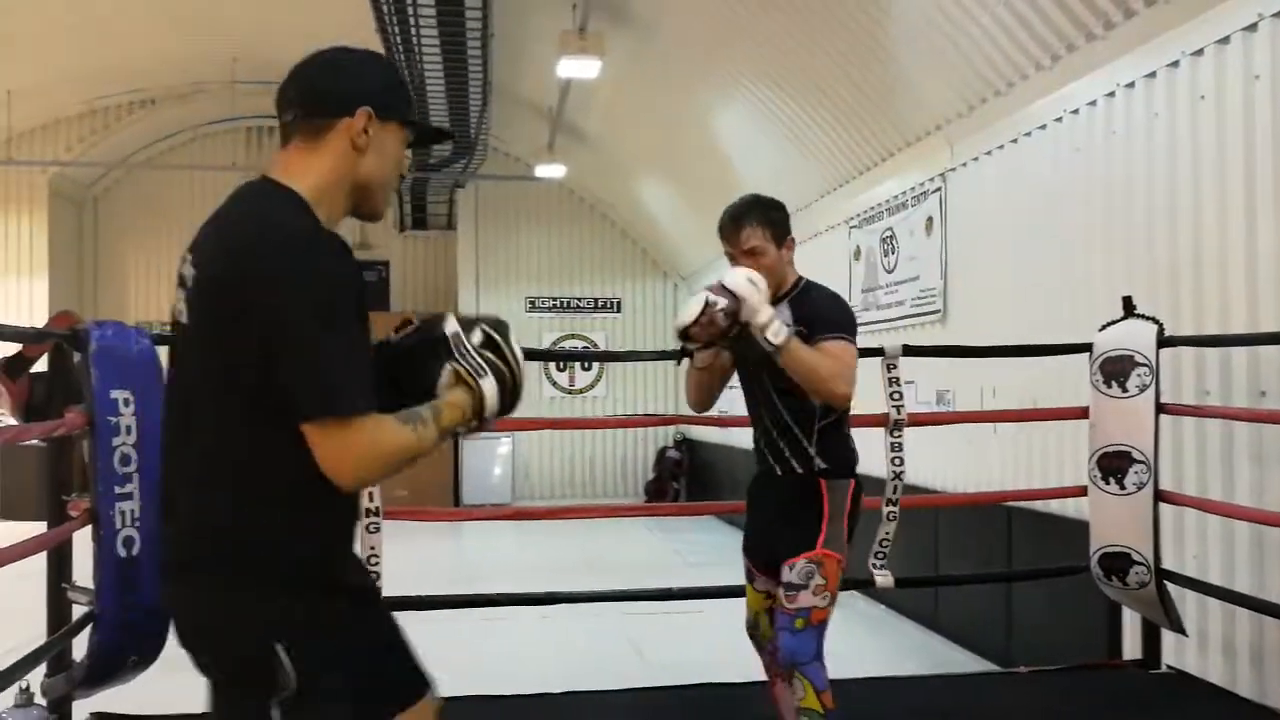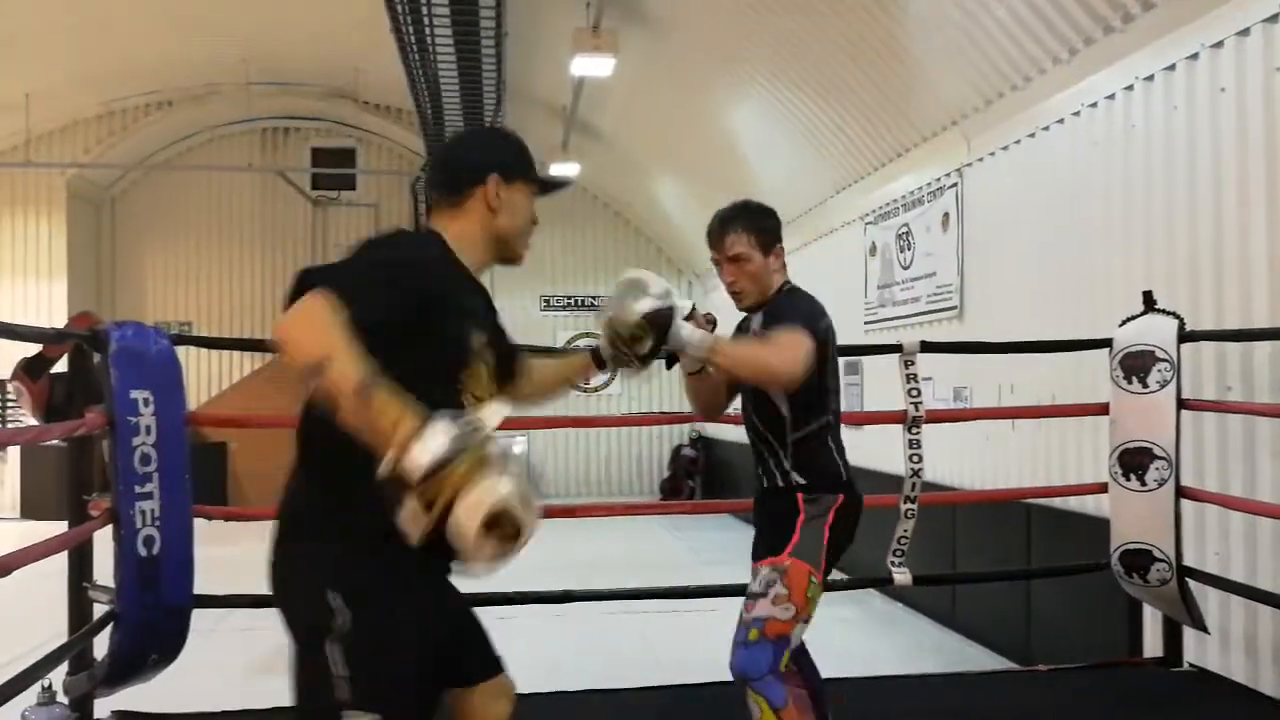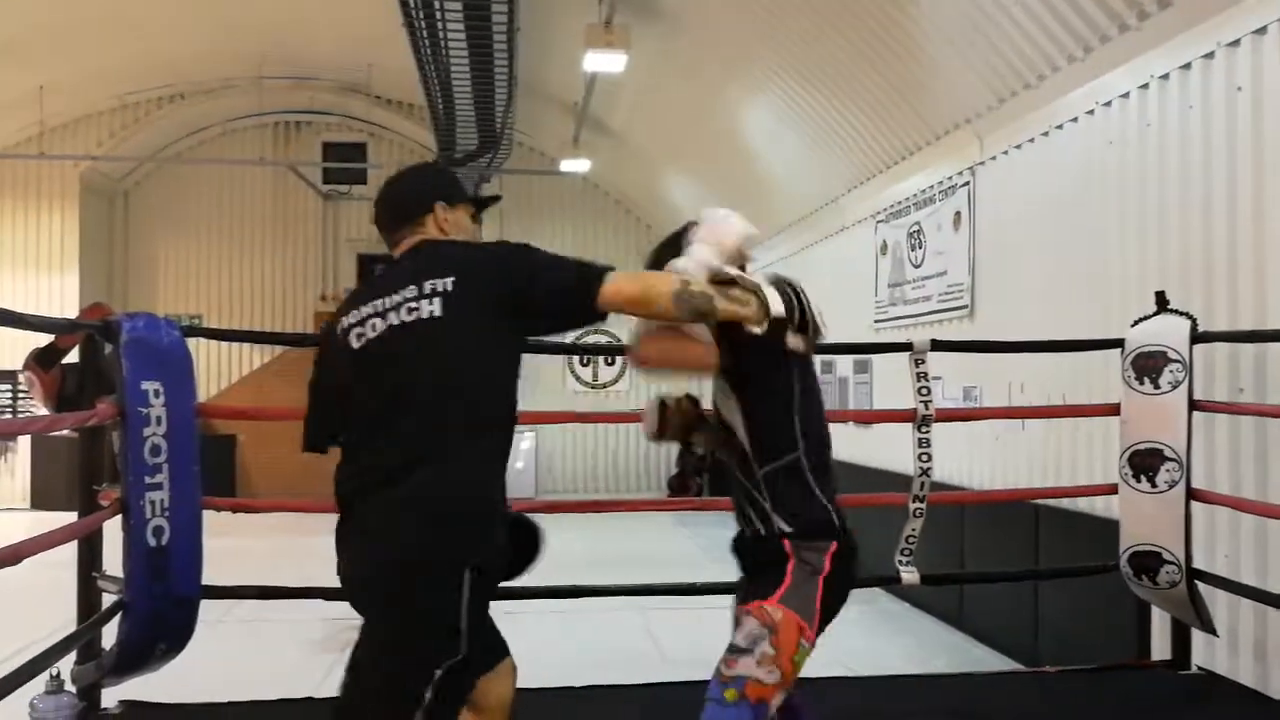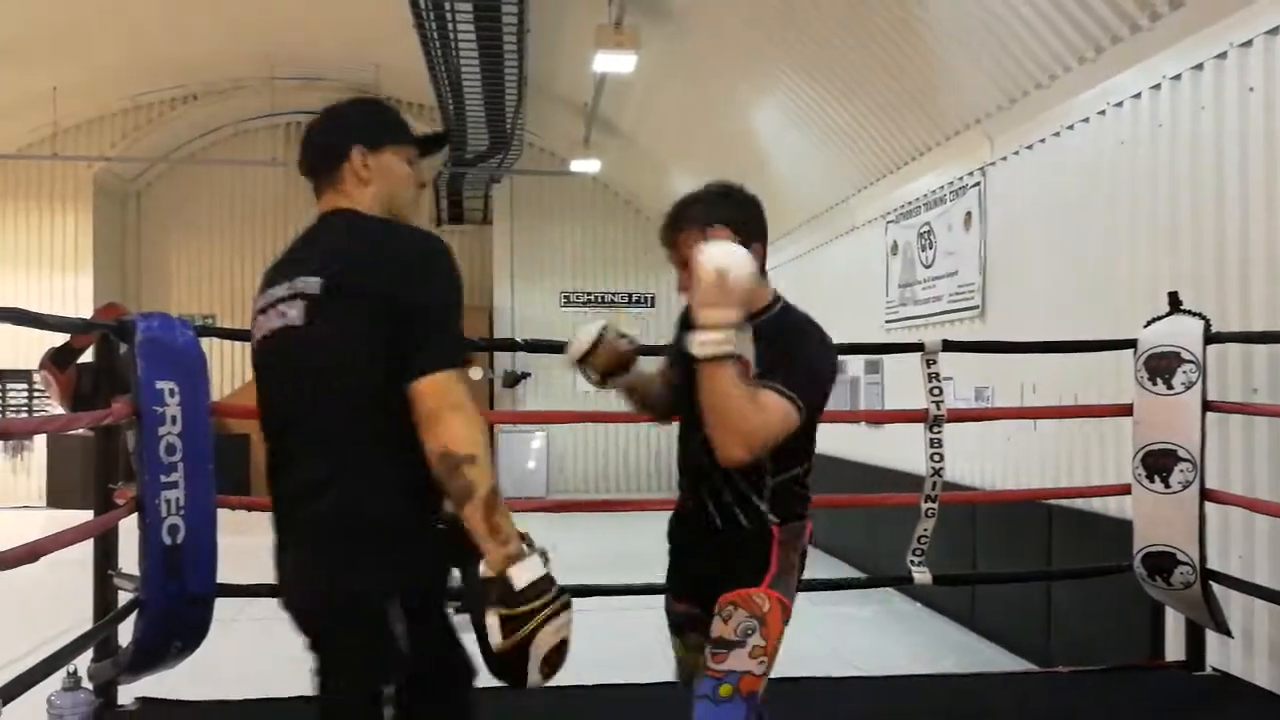
dt=0.3s
person 1, frame 1
left shoulder: (256, 227)
right shoulder: (296, 249)
right elbow: (351, 455)
left wrist: (390, 377)
right wrist: (463, 401)
left hip: (299, 573)
right hip: (258, 591)
person 1, frame 2
left shoulder: (469, 306)
right shoulder: (402, 278)
left elbow: (516, 381)
right elbow: (306, 334)
left wrist: (606, 354)
right wrist: (420, 445)
left hip: (399, 564)
right hip: (343, 567)
person 1, frame 3
left shoulder: (349, 320)
right shoulder: (490, 269)
left elbow: (327, 444)
right elbow: (636, 291)
right wrist: (752, 305)
left hip: (379, 540)
right hip: (436, 547)
person 1, frame 4
left shoulder: (283, 281)
right shoulder: (404, 252)
right elbow: (444, 416)
right wrist: (509, 556)
left hip: (323, 550)
right hip: (373, 558)
person 2, frame 1
left shoulder: (823, 307)
right shoulder: (737, 313)
left elbow: (837, 387)
right elbow: (700, 401)
left wrist: (767, 325)
right wrist: (703, 343)
left hip: (820, 491)
right hip: (770, 488)
left knee: (796, 645)
right knee: (764, 632)
person 2, frame 2
left shoulder: (800, 312)
right shoulder: (750, 324)
left elbow: (785, 370)
right elbow: (708, 409)
left wrist: (695, 342)
right wrist: (695, 351)
left hip: (817, 506)
right hip: (786, 502)
left knee: (752, 662)
right knee: (775, 643)
person 2, frame 3
left shoulder: (756, 333)
right shoulder: (738, 349)
left elbow: (649, 350)
left wrist: (694, 266)
right wrist: (692, 424)
left hip: (804, 556)
right hip: (772, 550)
person 2, frame 4
left shoulder: (803, 344)
right shoulder: (692, 316)
left elbow: (736, 445)
right elbow: (665, 405)
left wrist: (717, 332)
right wrist: (616, 368)
left hip: (763, 540)
right hip: (695, 530)
right knee: (698, 675)
